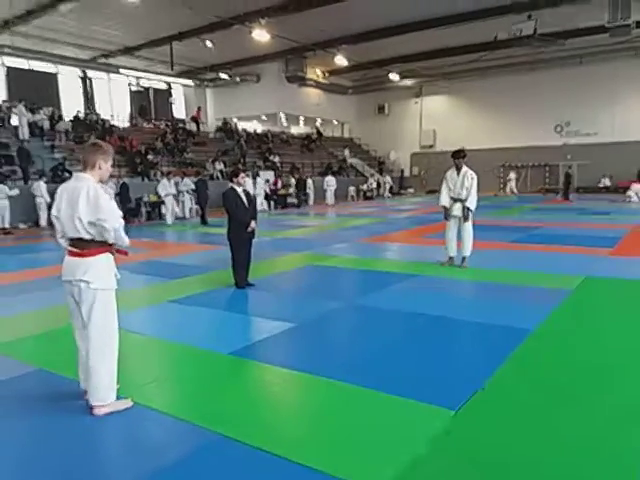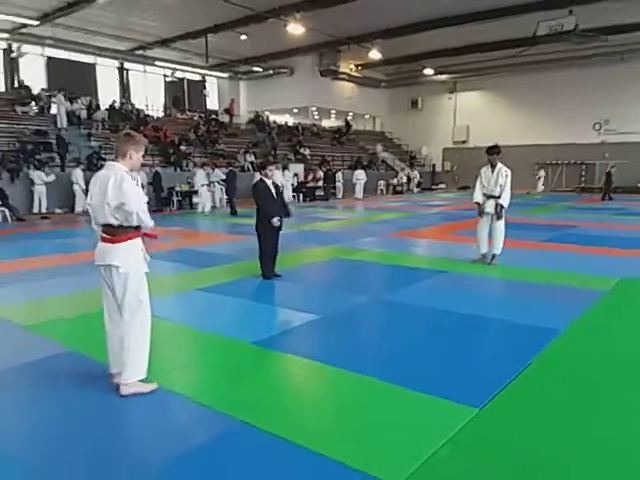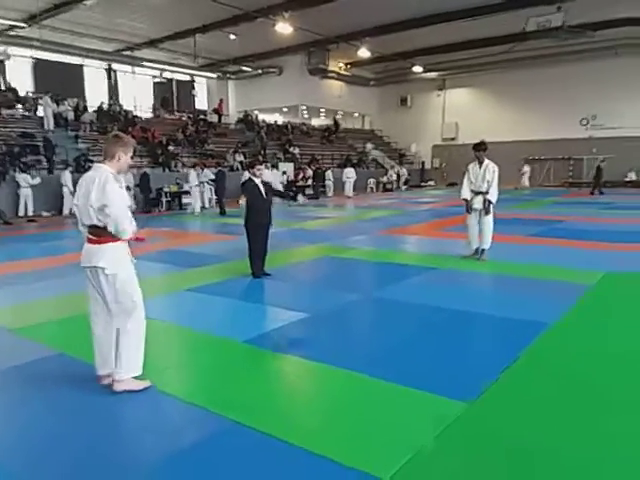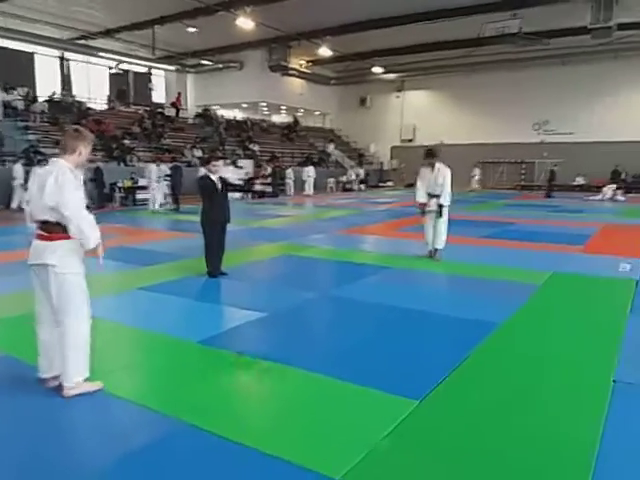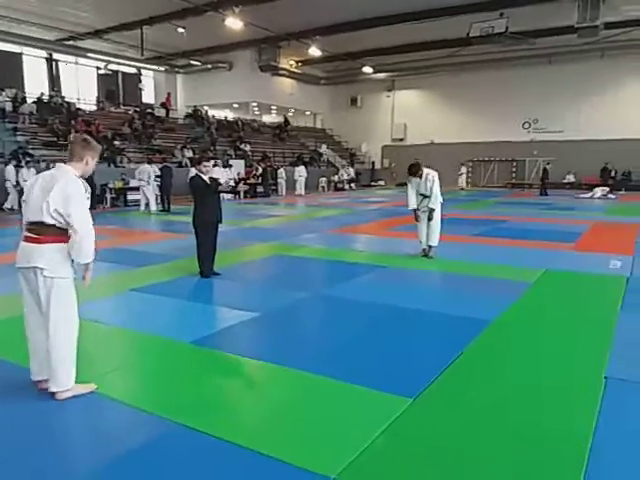
dt=0.2s
person 1, frame 1
left shoulder: (64, 189)
right shoulder: (94, 191)
left elbow: (61, 231)
right elbow: (113, 226)
right wrist: (120, 241)
left hip: (72, 263)
right hip: (95, 266)
left knee: (83, 330)
right knee: (102, 332)
left ankle: (92, 385)
right ankle: (101, 400)
person 1, frame 2
left shoulder: (98, 177)
right shoulder: (122, 179)
left elbow: (96, 216)
right elbow: (138, 212)
left wrist: (109, 232)
right wrist: (147, 224)
left hip: (106, 249)
right hip: (125, 252)
left knee: (114, 314)
right knee: (136, 315)
left ankle: (119, 369)
right ankle: (129, 379)
person 1, frame 3
left shoulder: (86, 179)
right shoulder: (109, 181)
left elbow: (83, 217)
right elbow: (119, 220)
right wrist: (130, 232)
left hip: (92, 250)
right hip: (111, 253)
left knee: (102, 315)
right knee: (132, 311)
left ankle: (106, 371)
right ankle: (123, 375)
person 1, frame 4
left shoulder: (40, 174)
right shoulder: (67, 176)
left elbow: (32, 213)
right elbow: (76, 216)
right wrist: (94, 242)
left hip: (40, 248)
right hip: (62, 251)
left knee: (47, 314)
right knee: (74, 315)
left ankle: (51, 372)
right ankle: (71, 380)
person 1, frame 5
left shoulder: (41, 178)
right shoulder: (74, 184)
left elbow: (28, 214)
right elbow: (81, 226)
right wrist: (87, 262)
left hip: (27, 250)
right hip: (52, 254)
left knee: (36, 318)
right knee: (63, 320)
left ankle: (42, 375)
right ankle: (62, 385)
